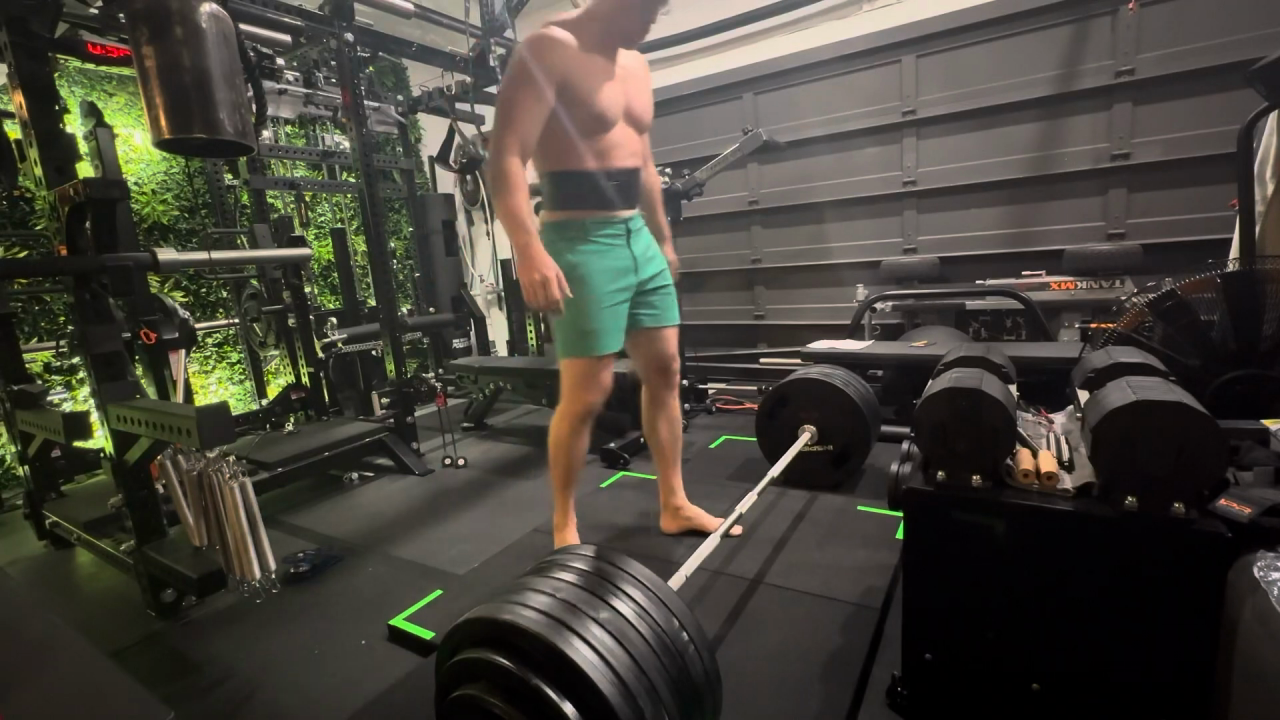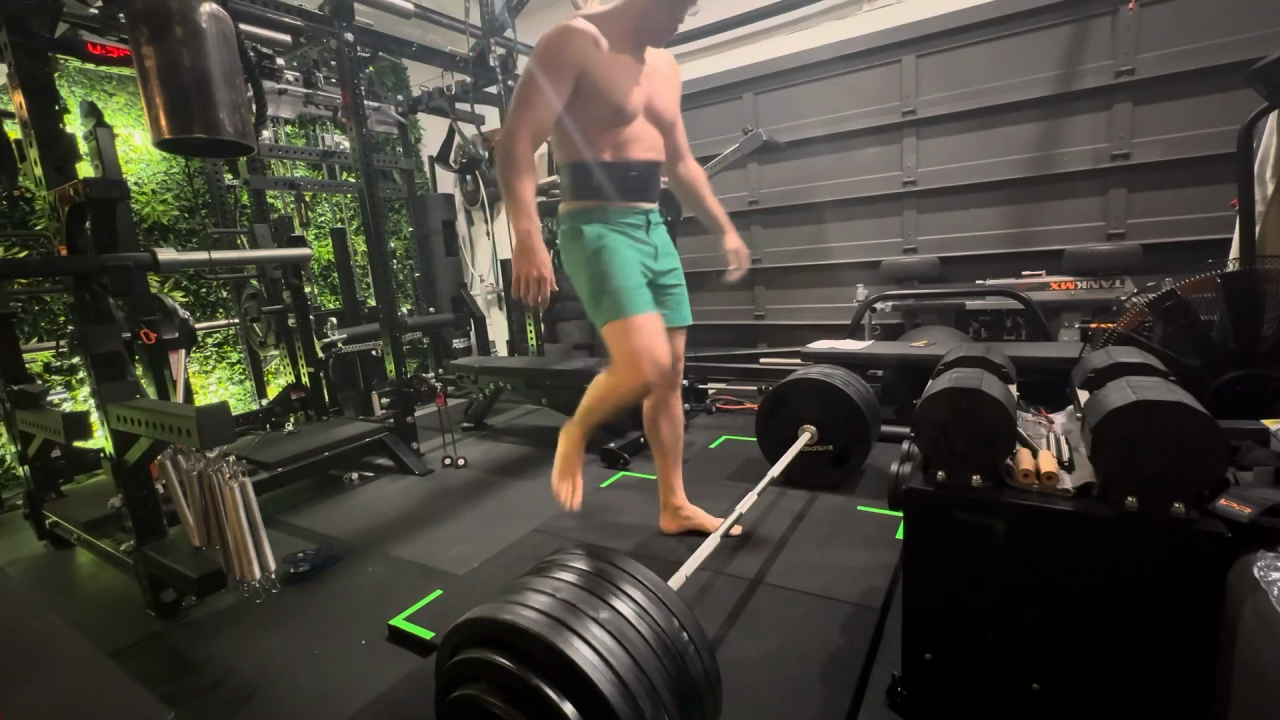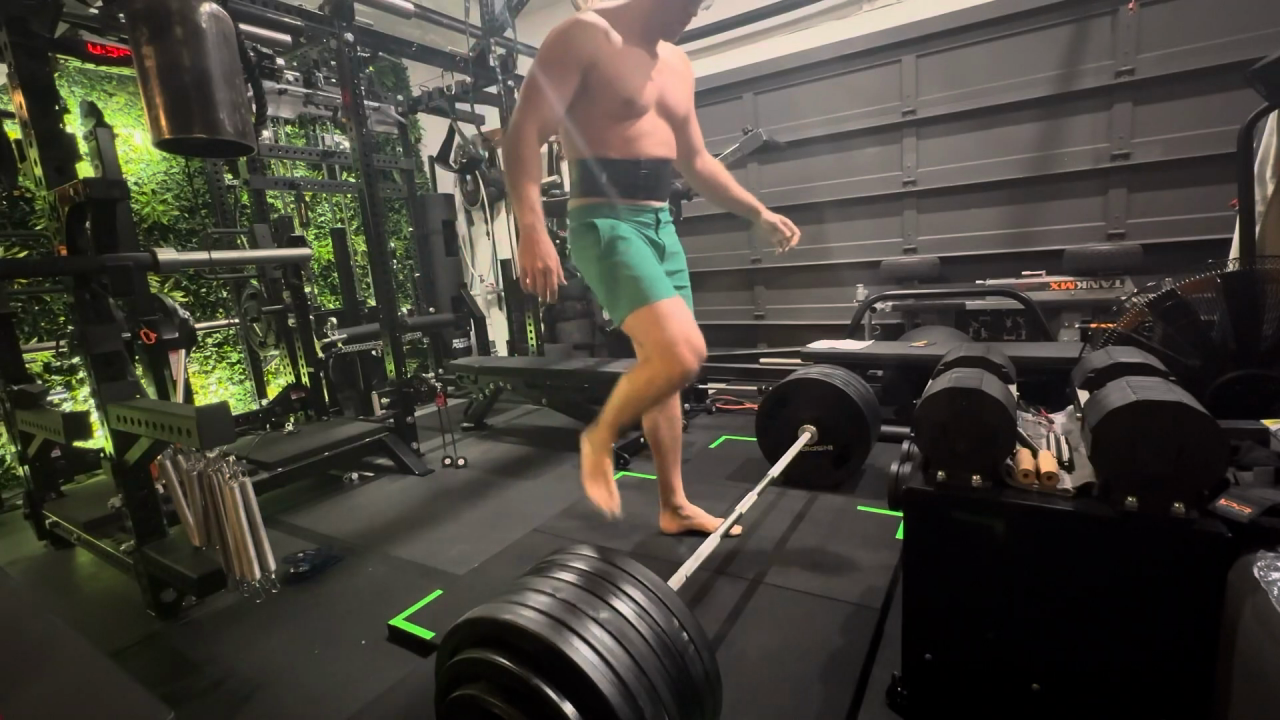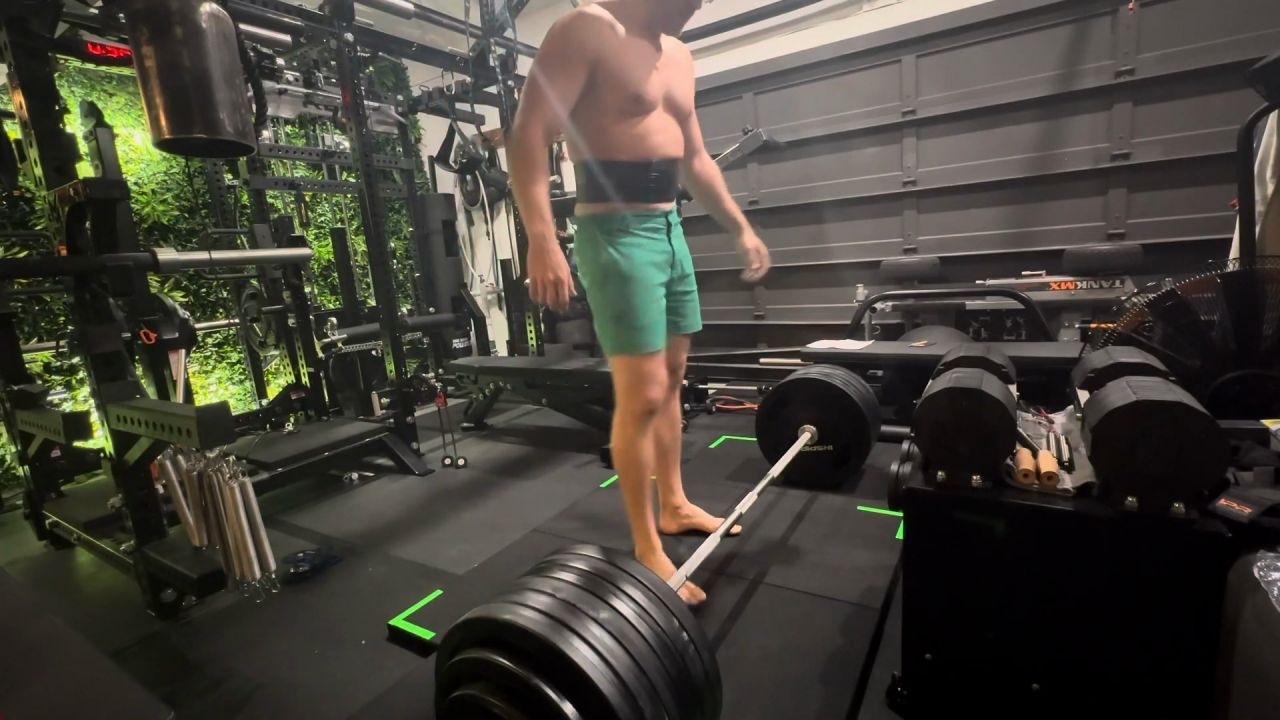
dt=0.2s
person 1, frame 1
left shoulder: (635, 65)
right shoulder: (548, 52)
right elbow: (504, 159)
left wrist: (663, 236)
right wrist: (531, 252)
left hip: (636, 239)
right hip: (581, 242)
left knee: (665, 373)
right knee: (587, 394)
left ankle: (675, 506)
right ankle: (564, 524)
person 1, frame 2
left shoulder: (664, 66)
right shoulder: (574, 43)
left elbow: (681, 162)
right elbow: (517, 143)
left wrist: (725, 229)
right wrist: (528, 239)
left hip: (654, 228)
right hip: (597, 228)
left knee: (669, 374)
right knee: (646, 366)
left ankle: (675, 506)
right ankle: (579, 430)
person 1, frame 3
left shoulder: (677, 64)
left elbow: (696, 160)
right elbow: (523, 135)
left wrist: (760, 213)
right wrist: (532, 230)
left hip: (661, 226)
right hip: (606, 224)
left knee: (670, 365)
right knee: (683, 355)
left ankle: (674, 505)
right ankle: (602, 433)
person 1, frame 4
left shoulder: (678, 56)
right elbow: (527, 138)
left wrist: (741, 227)
right wrist: (542, 240)
left hip: (669, 231)
right hip: (614, 235)
left knee: (671, 380)
right knee: (644, 394)
left ankle: (674, 505)
right ankle: (643, 545)
